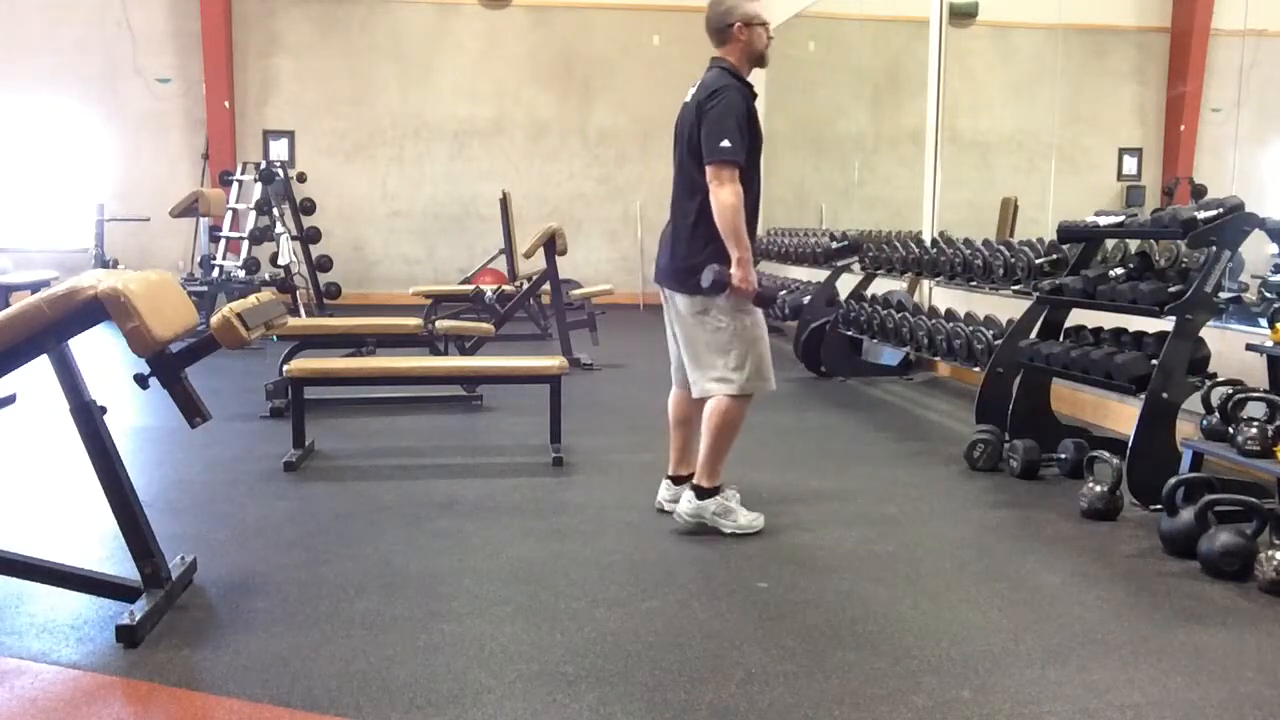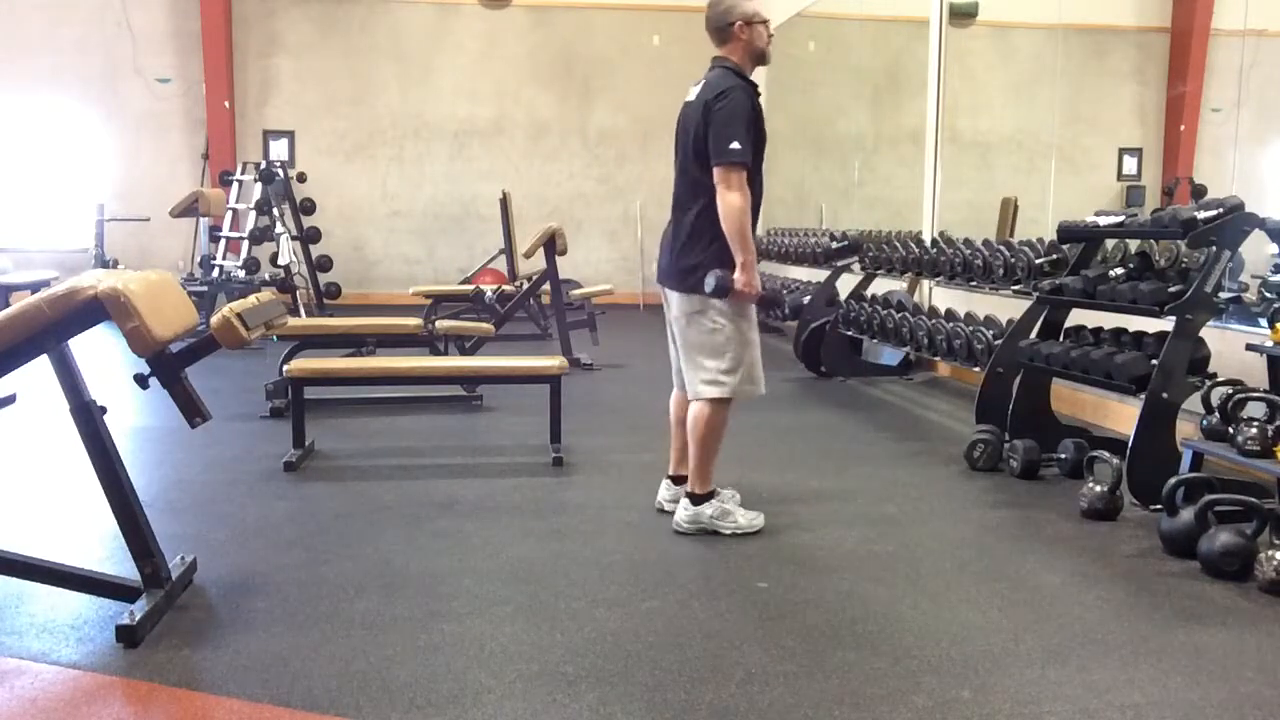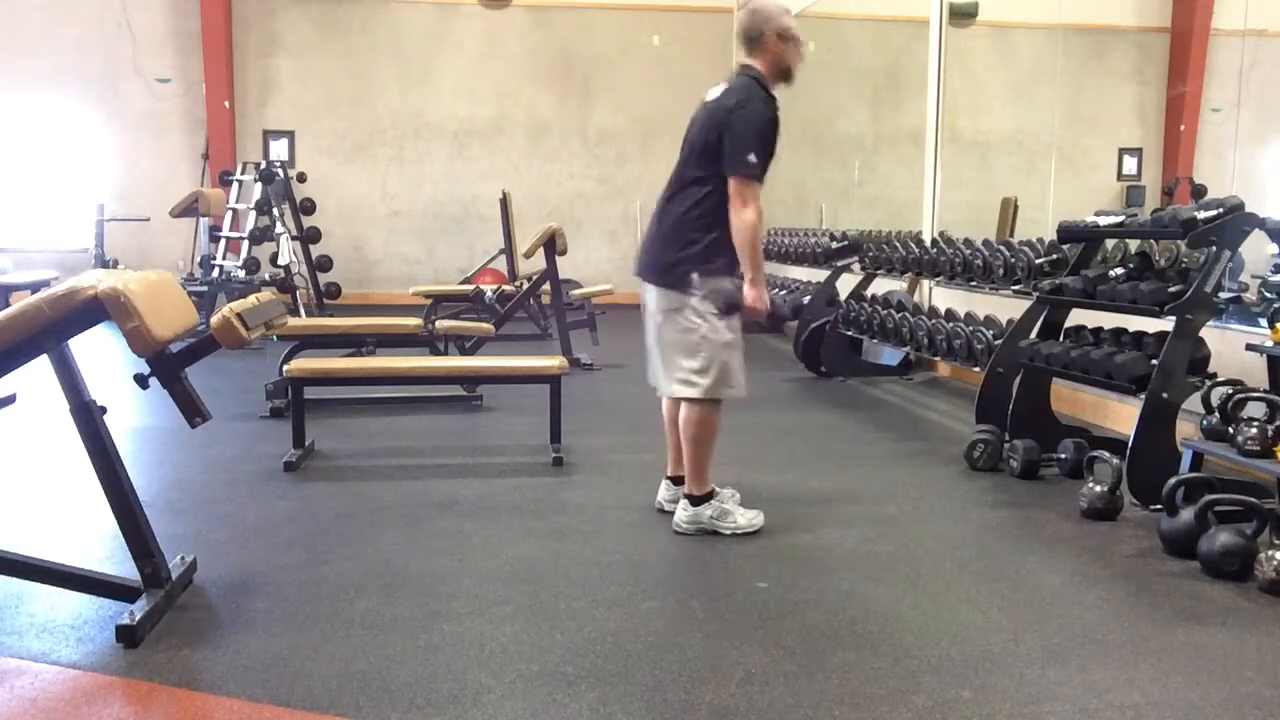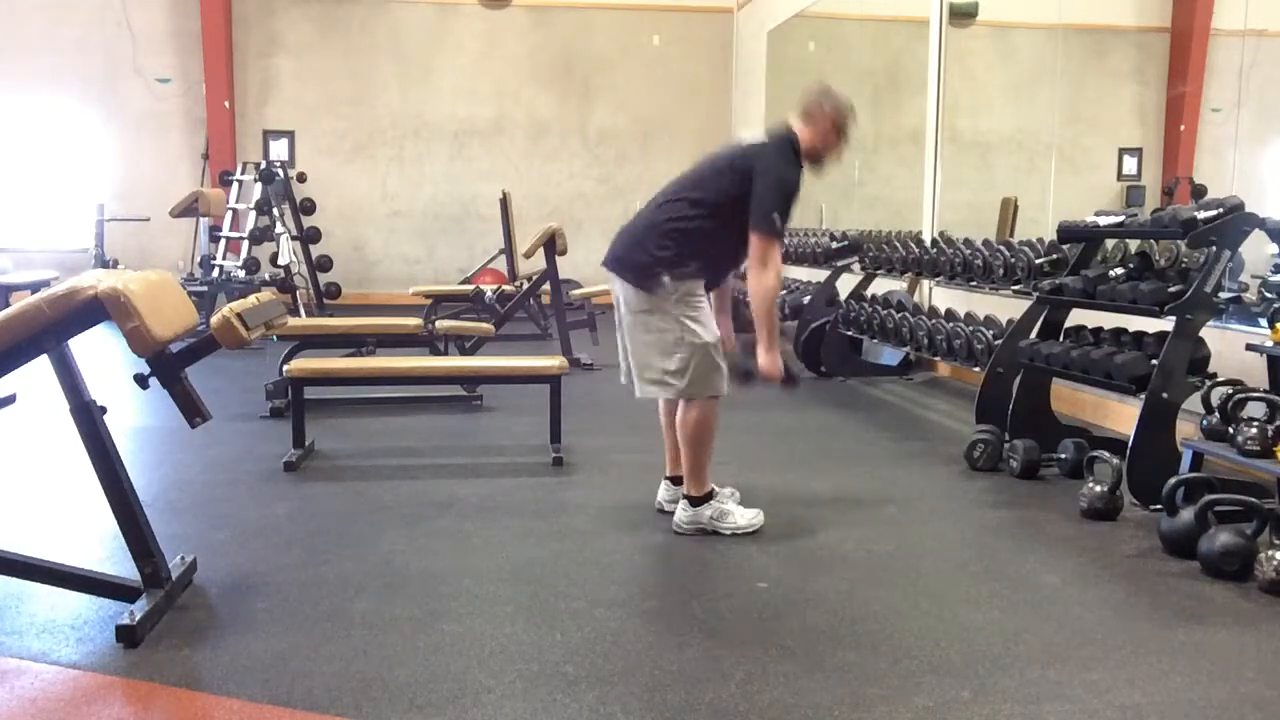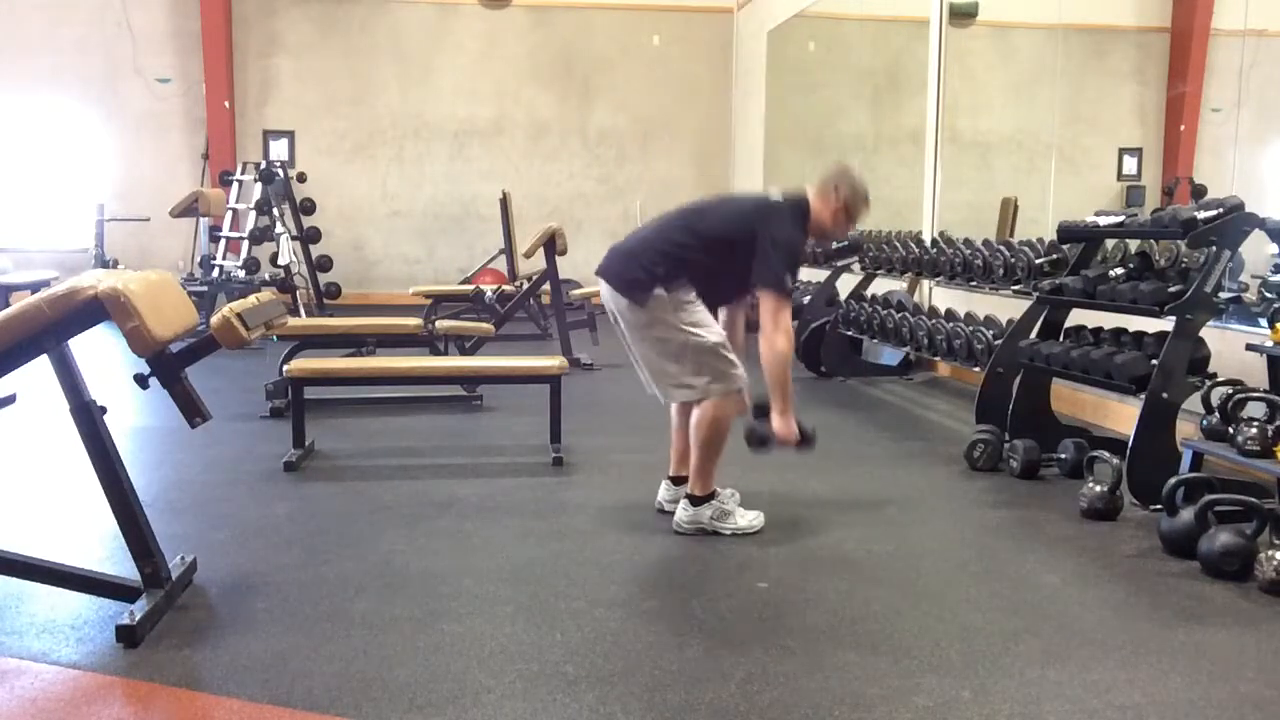
dt=0.2s
person 1, frame 1
left shoulder: (706, 90)
right shoulder: (728, 94)
right elbow: (723, 184)
right wrist: (742, 261)
left hip: (681, 263)
right hip: (711, 269)
left knee: (691, 379)
right knee: (737, 381)
left ankle: (678, 481)
right ankle: (704, 494)
person 1, frame 2
left shoulder: (706, 89)
right shoulder: (734, 95)
right elbow: (730, 188)
right wrist: (746, 265)
left hip: (683, 262)
right hip: (711, 269)
left knee: (692, 380)
right knee: (718, 385)
left ankle: (678, 482)
right ankle: (699, 502)
person 1, frame 3
left shoulder: (725, 96)
right shoulder: (754, 105)
right elbow: (743, 203)
left wrist: (740, 274)
right wrist: (754, 281)
left hip: (669, 258)
right hip: (695, 268)
left knee: (683, 379)
right knee: (704, 383)
left ankle: (677, 482)
right ankle: (698, 502)
person 1, frame 4
left shoulder: (755, 152)
right shoulder: (779, 167)
right elbow: (763, 265)
left wrist: (722, 322)
right wrist: (768, 347)
left hip: (639, 261)
right hip: (658, 270)
left knee: (681, 382)
right knee: (699, 383)
left ankle: (676, 484)
right ankle: (697, 503)
person 1, frame 5
left shoulder: (771, 213)
right shoulder: (784, 229)
left elbow: (733, 304)
right elbow: (775, 330)
left wrist: (733, 376)
right wrist: (782, 414)
left hip: (627, 275)
right hip: (647, 284)
left knee: (697, 379)
right knee: (718, 387)
left ankle: (677, 484)
right ankle: (699, 505)
